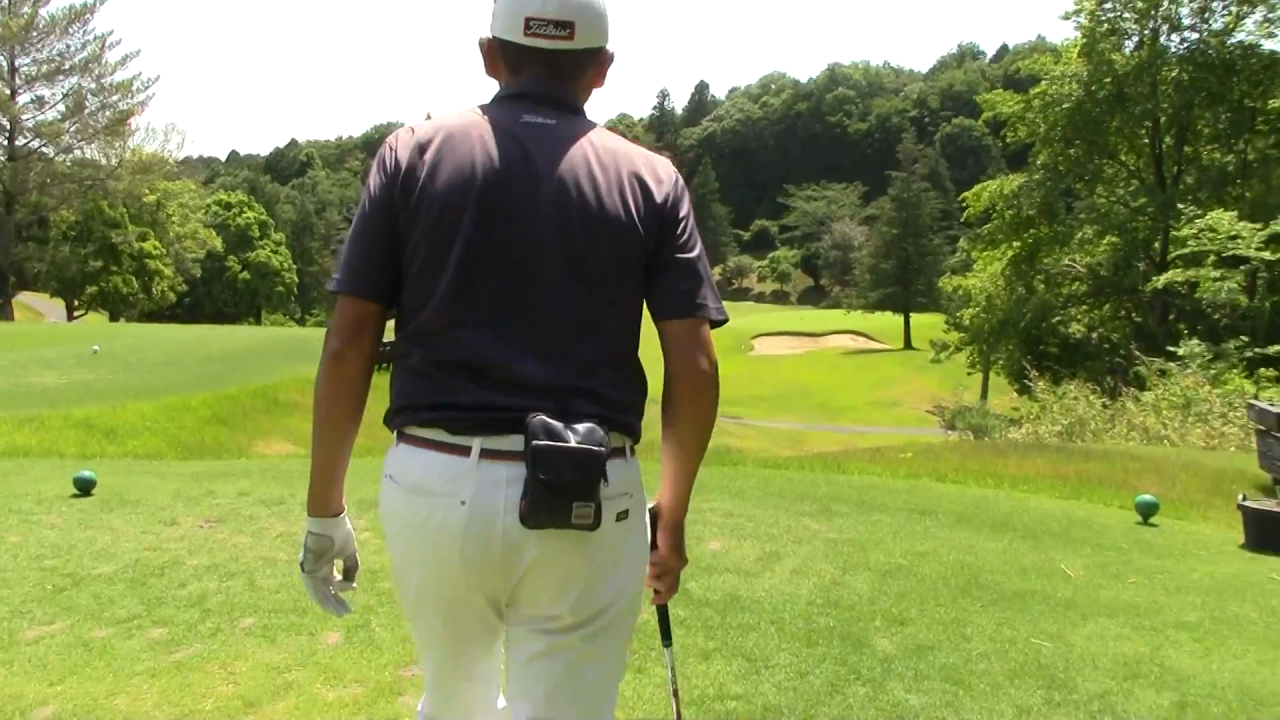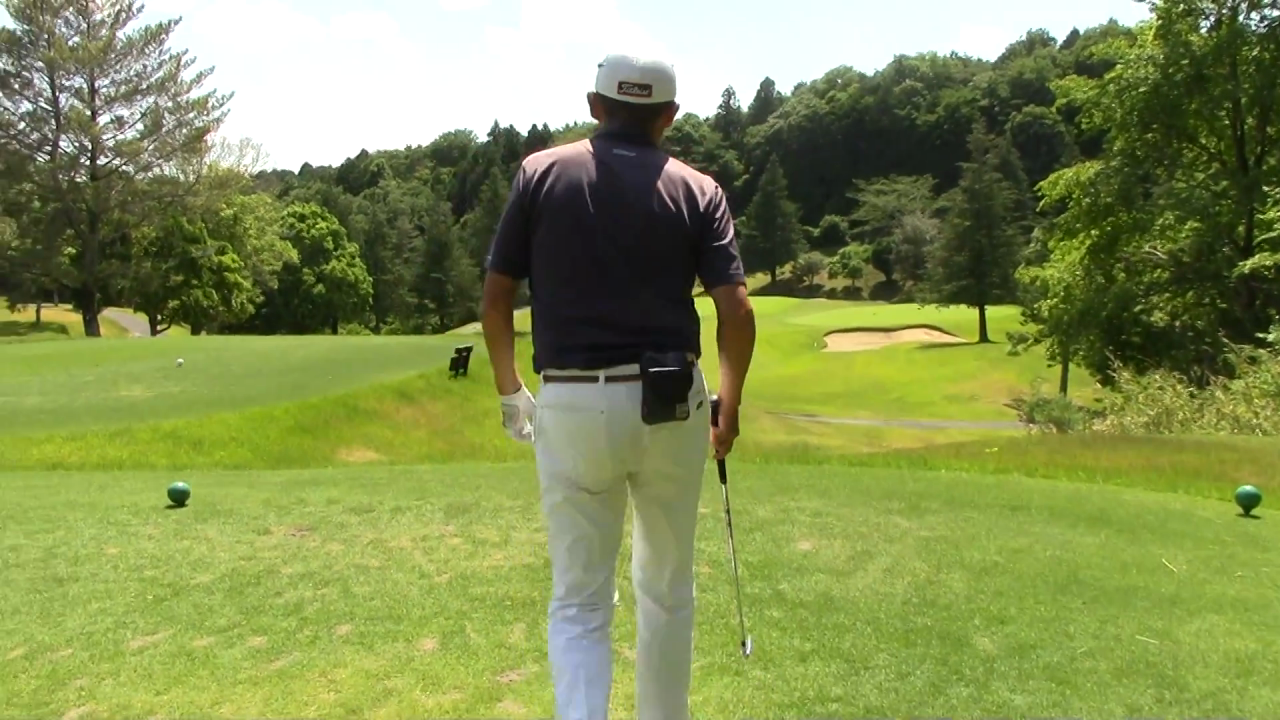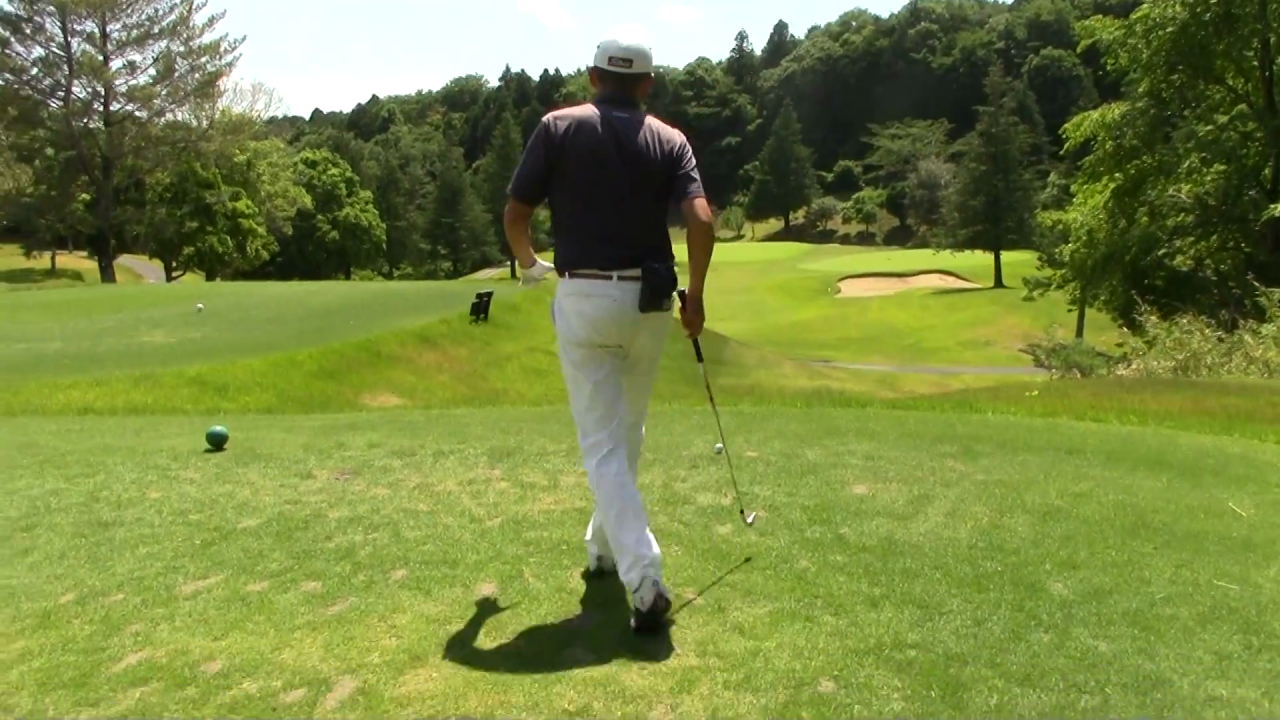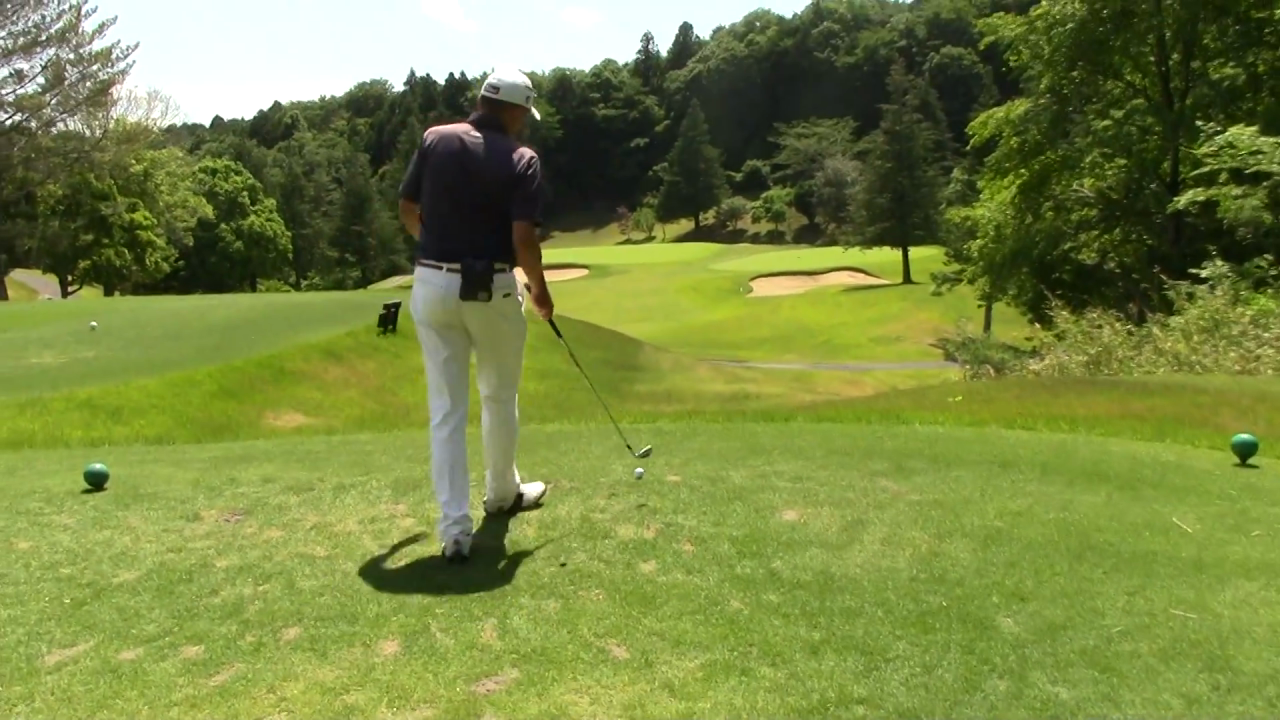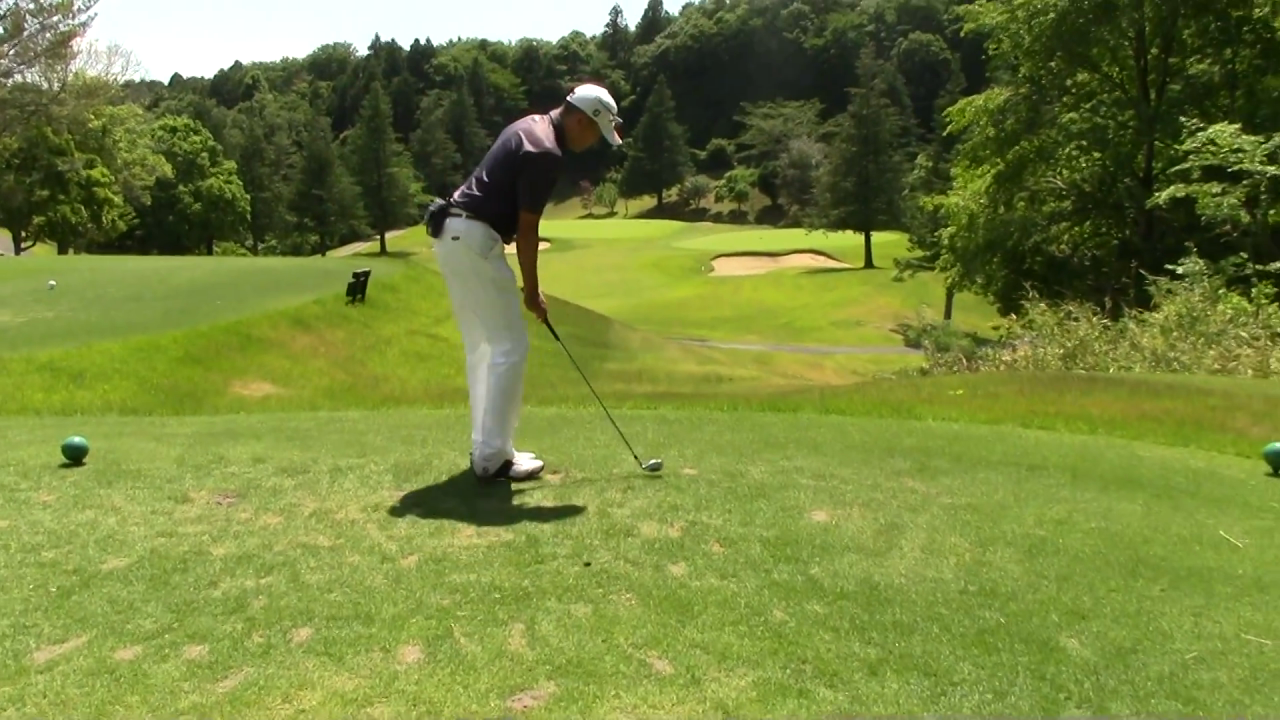
dt=1s
person 1, frame 1
left shoulder: (411, 154)
right shoulder: (648, 177)
left elbow: (347, 346)
right elbow: (694, 367)
left wrist: (323, 509)
right wrist: (672, 516)
left hip: (434, 488)
right hip: (588, 504)
person 1, frame 2
left shoulder: (541, 172)
right shoulder: (697, 190)
left elbow: (494, 297)
right elbow: (736, 312)
left wrist: (510, 390)
right wrist: (729, 406)
left hip: (571, 406)
right hip: (670, 409)
left knee: (578, 606)
right knee: (667, 590)
person 1, frame 3
left shoulder: (557, 126)
right shoulder: (669, 138)
left elbow: (514, 215)
right elbow: (701, 220)
left wrist: (529, 263)
right wrist: (695, 295)
left hip: (585, 300)
right hip: (649, 300)
left knee: (603, 446)
right knee: (625, 432)
left ankle: (646, 579)
right ankle: (608, 548)
person 1, frame 4
left shoulder: (435, 139)
right shoulder: (523, 160)
left elbow: (408, 212)
right elbow: (523, 239)
right wrist: (540, 289)
left hip: (433, 285)
right hip: (493, 288)
left knee: (447, 412)
right knee: (499, 397)
left ankle: (455, 530)
right ankle: (503, 493)
person 1, frame 5
left shoulder: (532, 125)
right shoulder: (545, 152)
right elbow: (526, 228)
right wrist: (531, 289)
left hip: (456, 232)
right hip: (472, 238)
left knee: (482, 347)
right knee: (509, 347)
left ankle: (487, 447)
right ankle: (493, 455)
